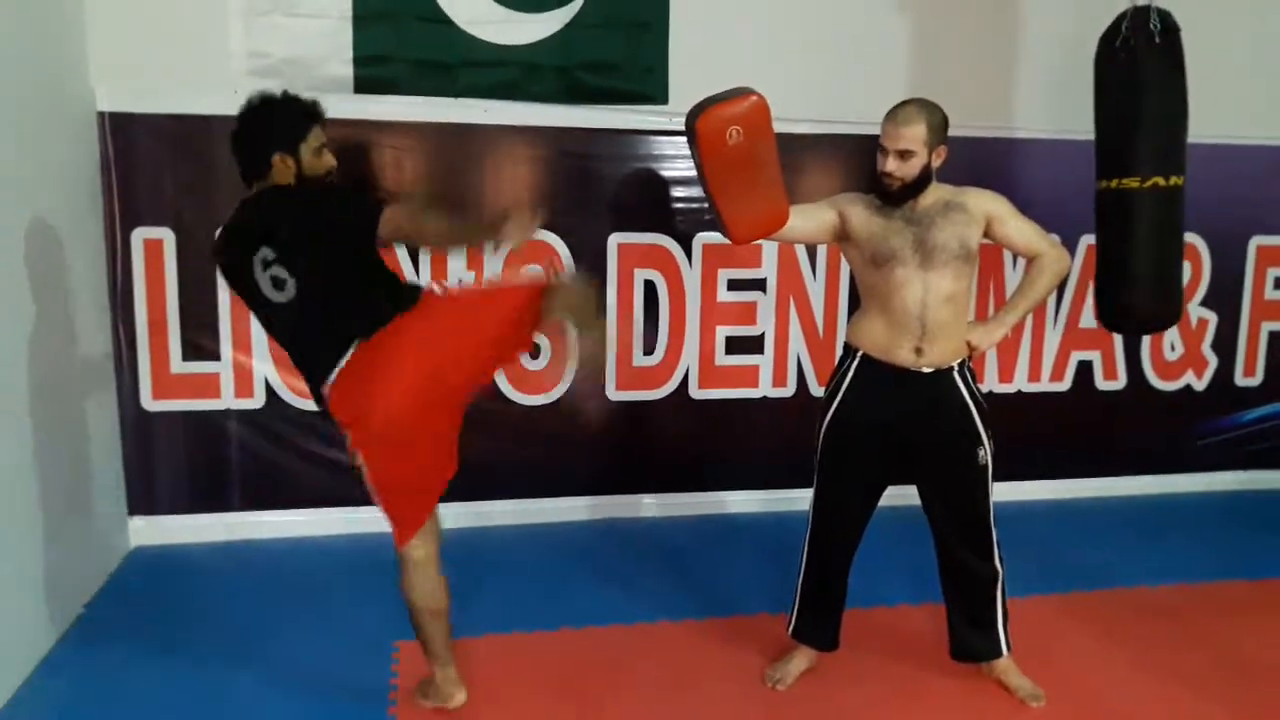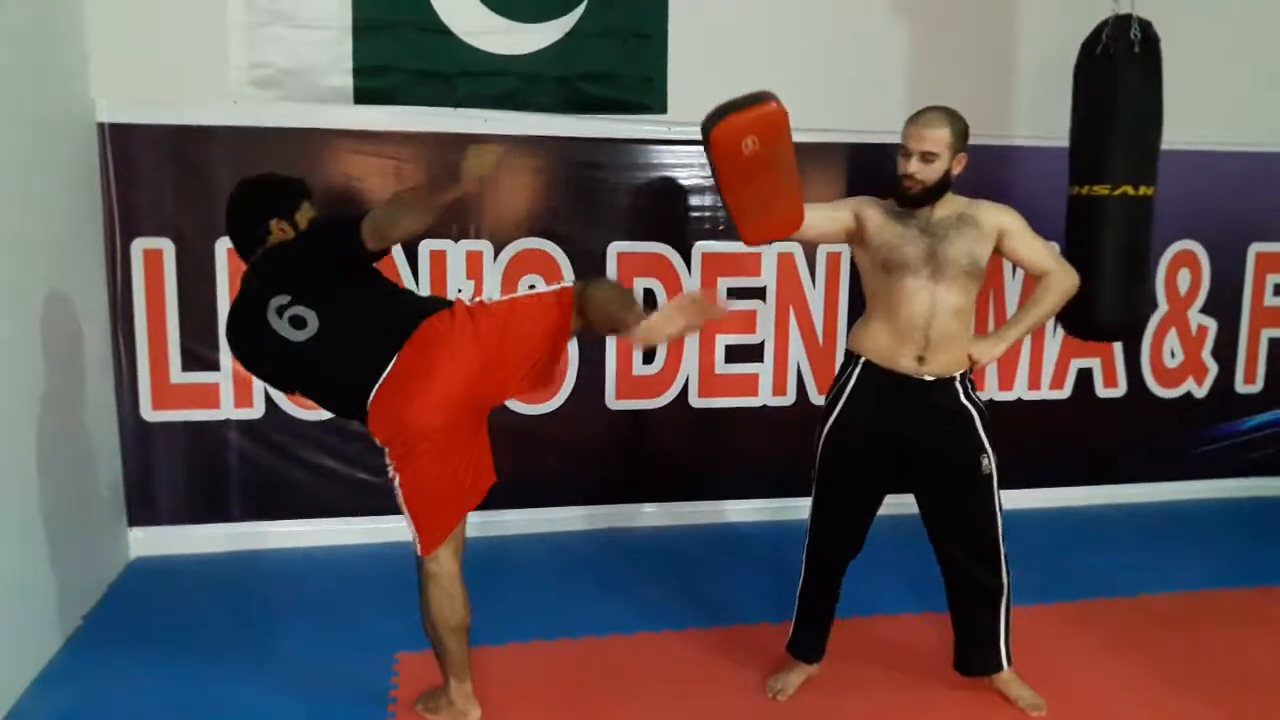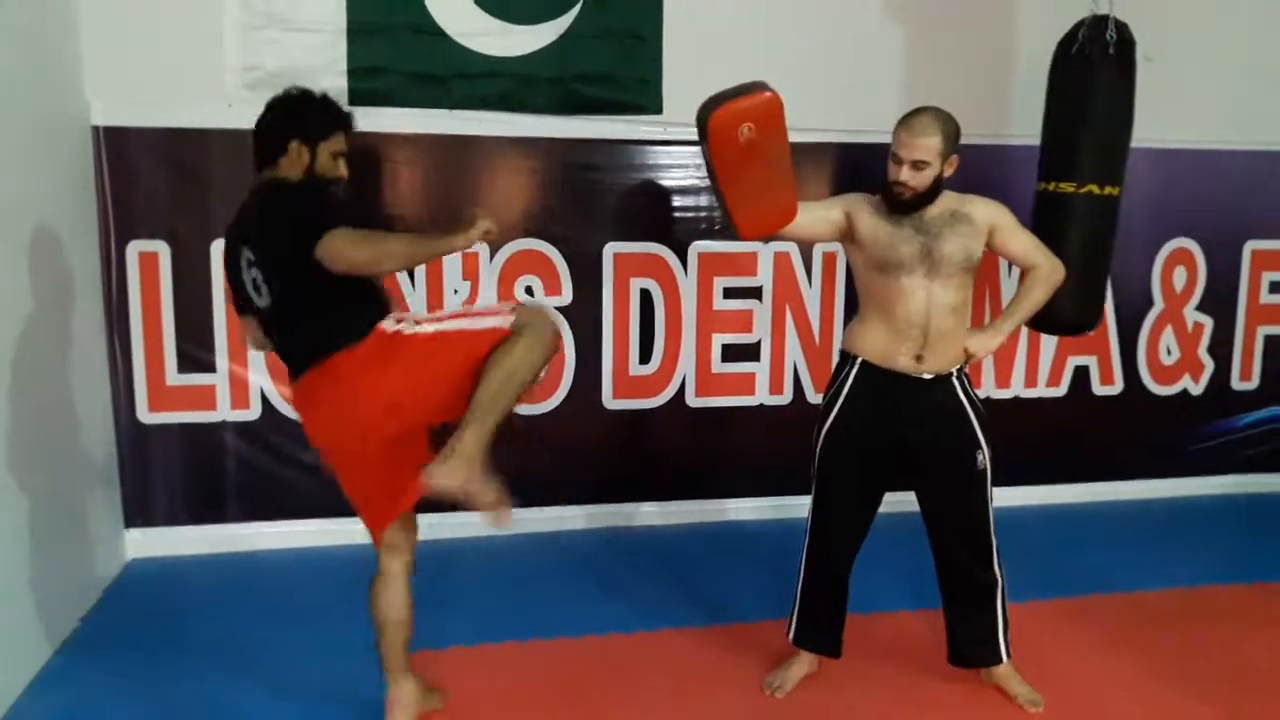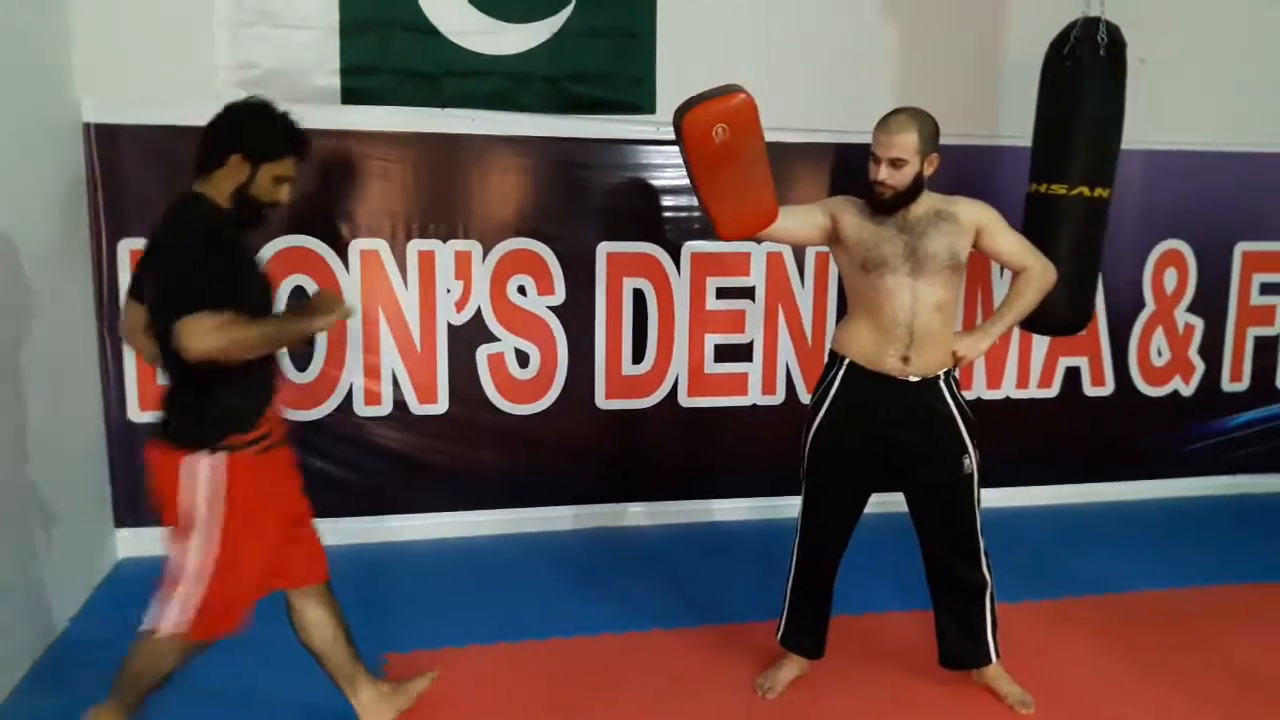
dt=0.4s
person 1, frame 1
left shoulder: (233, 241)
right shoulder: (320, 201)
right elbow: (408, 225)
right wrist: (494, 217)
left hip: (357, 397)
right hip: (414, 344)
left knee: (417, 540)
right knee: (564, 289)
left ankle: (445, 679)
person 1, frame 2
left shoulder: (245, 332)
right shoulder: (318, 249)
left elbow: (317, 391)
right elbow: (389, 221)
right wrist: (451, 191)
left hip: (404, 416)
right hip: (451, 346)
left knee: (439, 555)
right knee: (592, 293)
right ankle: (641, 323)
person 1, frame 3
left shoulder: (243, 232)
right shoulder: (298, 199)
left elbow: (258, 326)
right elbow: (342, 253)
right wrist: (449, 240)
left hip: (323, 407)
right hip: (369, 364)
left knee: (396, 549)
right knee: (532, 328)
right ankle: (462, 461)
person 1, frame 4
left shoulder: (187, 227)
right shoulder: (206, 237)
left elbow: (140, 321)
right elbow: (202, 340)
right wrist: (304, 320)
left hip: (240, 446)
right hip: (218, 459)
left knee: (305, 568)
right knee: (196, 611)
person 2, frame 1
left shoulder: (977, 206)
right shoulder: (852, 212)
left elbow: (1053, 257)
left wrist: (999, 325)
left hip: (947, 390)
right hip: (867, 385)
left knee: (969, 529)
right knee: (834, 524)
left ankle: (990, 650)
right ankle: (811, 640)
person 2, frame 2
left shoulder: (993, 221)
right shoulder: (866, 214)
left elbow: (1062, 278)
left wrist: (1002, 340)
left hip: (947, 399)
right hip: (869, 392)
left knee: (975, 542)
right knee: (832, 534)
left ankle: (992, 663)
right ankle: (805, 653)
person 2, frame 3
left shoulder: (981, 216)
right shoulder: (856, 213)
left elbow: (1048, 268)
right elbow: (780, 219)
left wrist: (996, 332)
left hip: (944, 395)
right hip: (866, 390)
left knee: (968, 536)
right knee: (834, 530)
left ankle: (990, 657)
right ankle: (811, 647)
person 2, frame 4
left shoulder: (967, 216)
right shoulder: (843, 215)
left elbow: (1040, 271)
right elbow: (762, 221)
left wrist: (985, 335)
left hip: (932, 398)
right hip: (852, 392)
left knee: (956, 537)
right knee: (821, 531)
left ankle: (980, 658)
right ankle: (799, 648)
